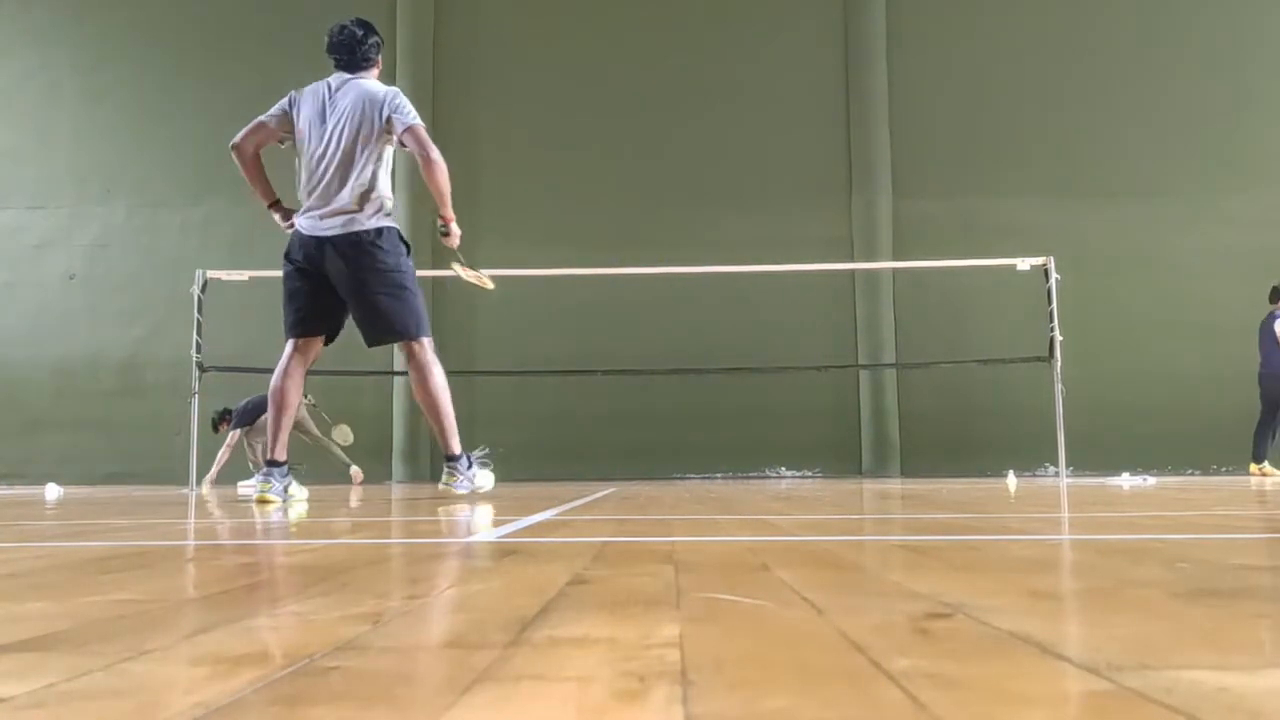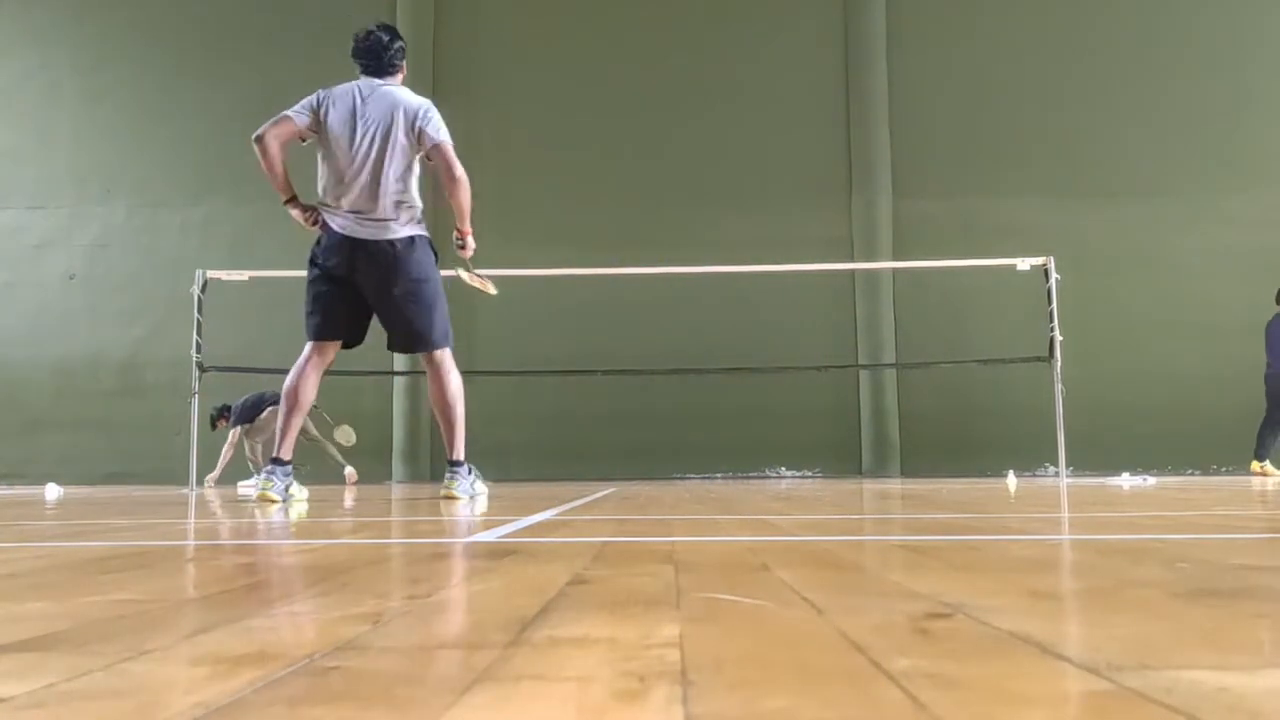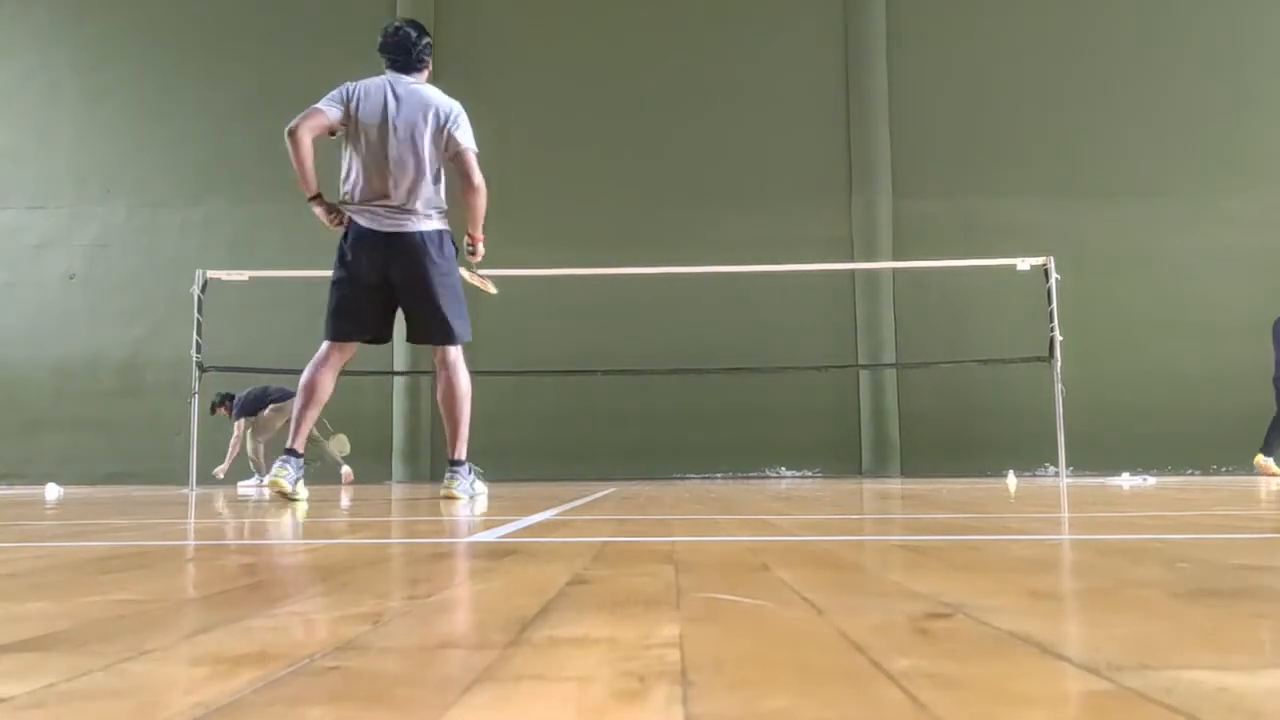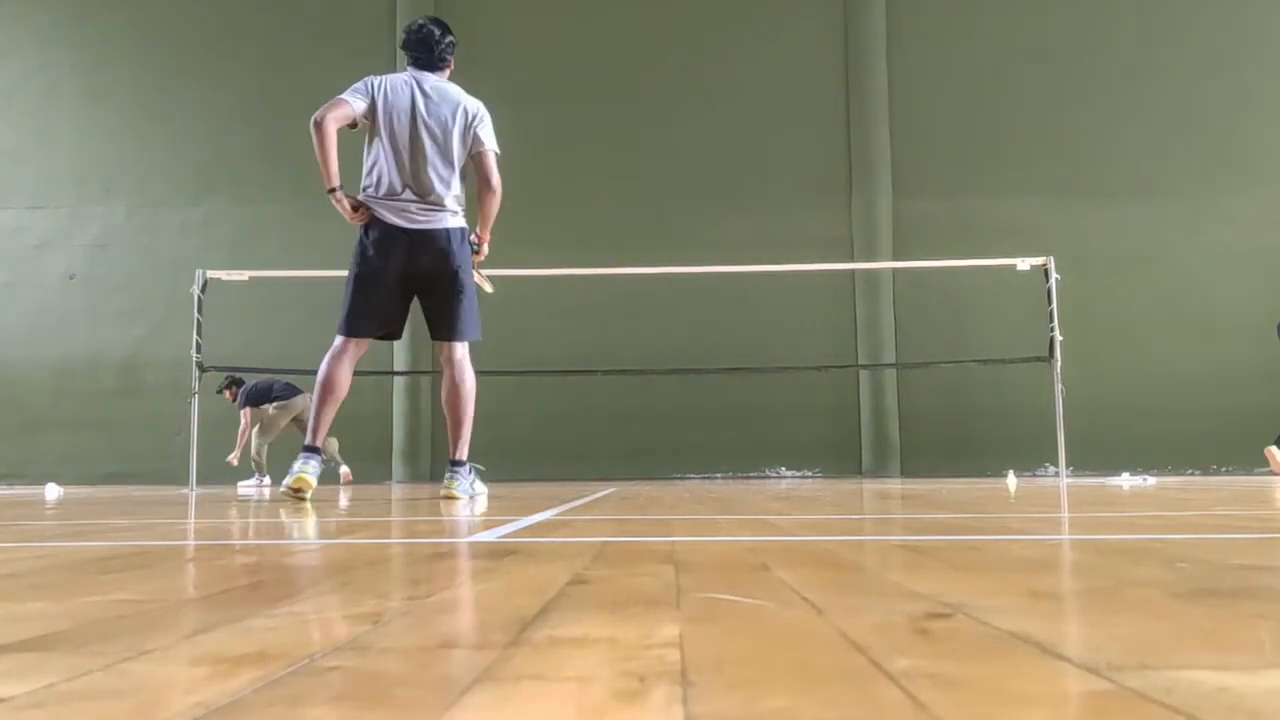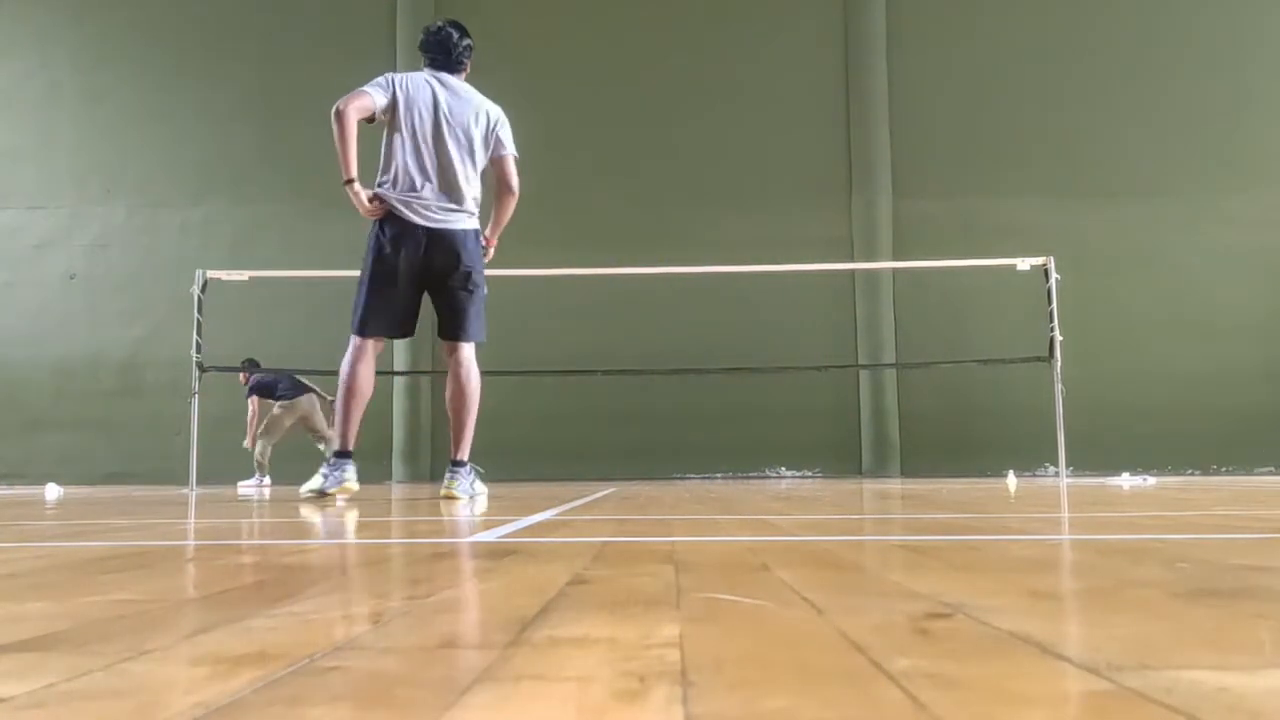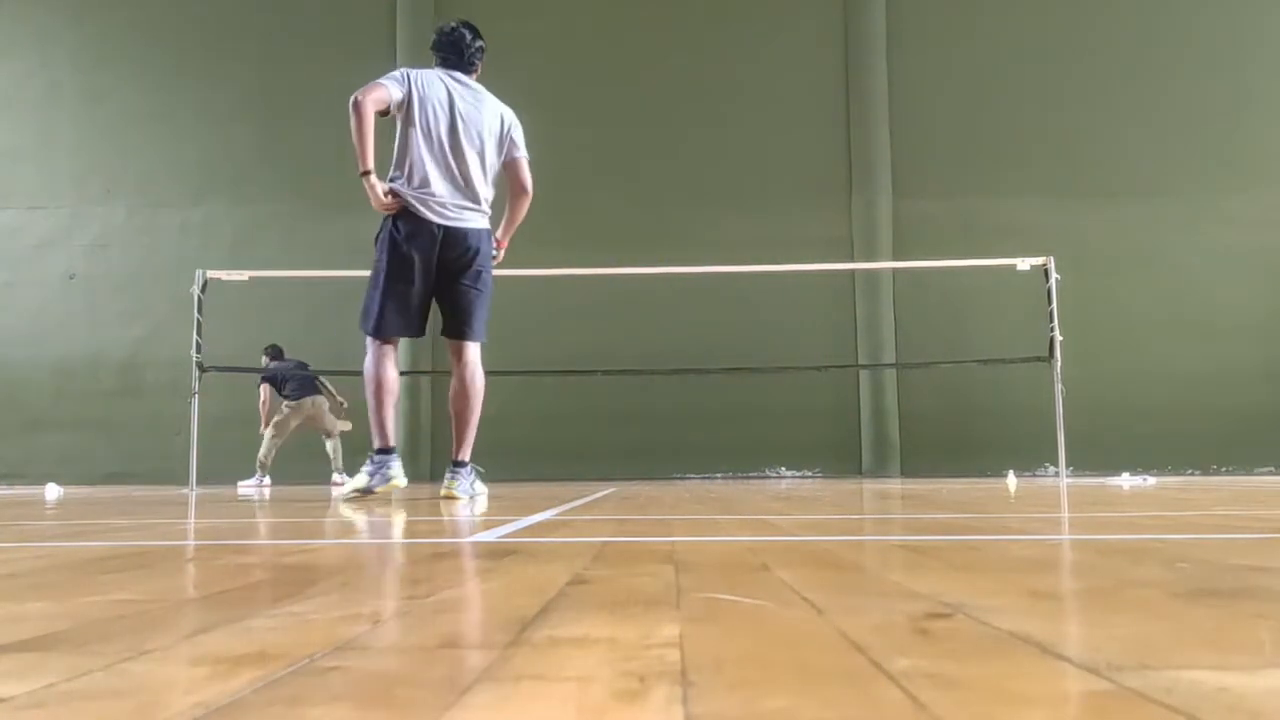
dt=0.1s
person 1, frame 1
left shoulder: (301, 100)
right shoulder: (386, 98)
left elbow: (242, 145)
right elbow: (430, 156)
left wrist: (277, 208)
right wrist: (448, 218)
left hip: (310, 240)
right hip: (367, 238)
left knee: (299, 351)
right knee: (418, 348)
left ankle: (273, 472)
right ankle: (457, 464)
person 1, frame 2
left shoulder: (328, 99)
right shoulder: (419, 108)
left elbow: (265, 137)
right elbow: (454, 174)
left wrist: (294, 203)
right wrist: (465, 230)
left hip: (338, 243)
right hip: (399, 245)
left knee: (316, 353)
right knee: (437, 357)
left ankle: (278, 468)
right ankle: (458, 470)
person 1, frame 3
left shoulder: (353, 94)
right shoulder: (445, 106)
left elbow: (298, 132)
right elbow: (473, 181)
left wrist: (317, 201)
right wrist: (476, 235)
left hip: (363, 236)
right hip: (424, 239)
left knee: (334, 351)
right knee: (450, 355)
left ankle: (291, 459)
right ankle: (460, 470)
person 1, frame 4
left shoulder: (378, 88)
right shoulder: (470, 106)
left elbow: (324, 120)
right elbow: (491, 183)
left wrist: (336, 193)
right wrist: (483, 236)
left hip: (384, 231)
right hip: (446, 235)
left knee: (349, 345)
right knee: (454, 351)
left ankle: (310, 456)
right ankle: (460, 471)
person 1, frame 5
left shoulder: (398, 85)
right shoulder: (488, 110)
left elbow: (344, 111)
right elbow: (509, 186)
left wrist: (353, 186)
right wrist: (491, 236)
left hip: (399, 227)
right hip: (459, 235)
left knee: (364, 344)
right knee: (461, 352)
left ankle: (342, 462)
right ankle: (460, 471)
person 1, frame 6
left shoulder: (413, 80)
right shoulder: (501, 112)
left elbow: (362, 101)
right elbow: (524, 188)
left wrist: (369, 177)
right wrist: (502, 239)
left hip: (413, 224)
right hip: (472, 235)
left knee: (382, 342)
right knee: (466, 351)
left ankle: (384, 456)
right ankle: (460, 469)
